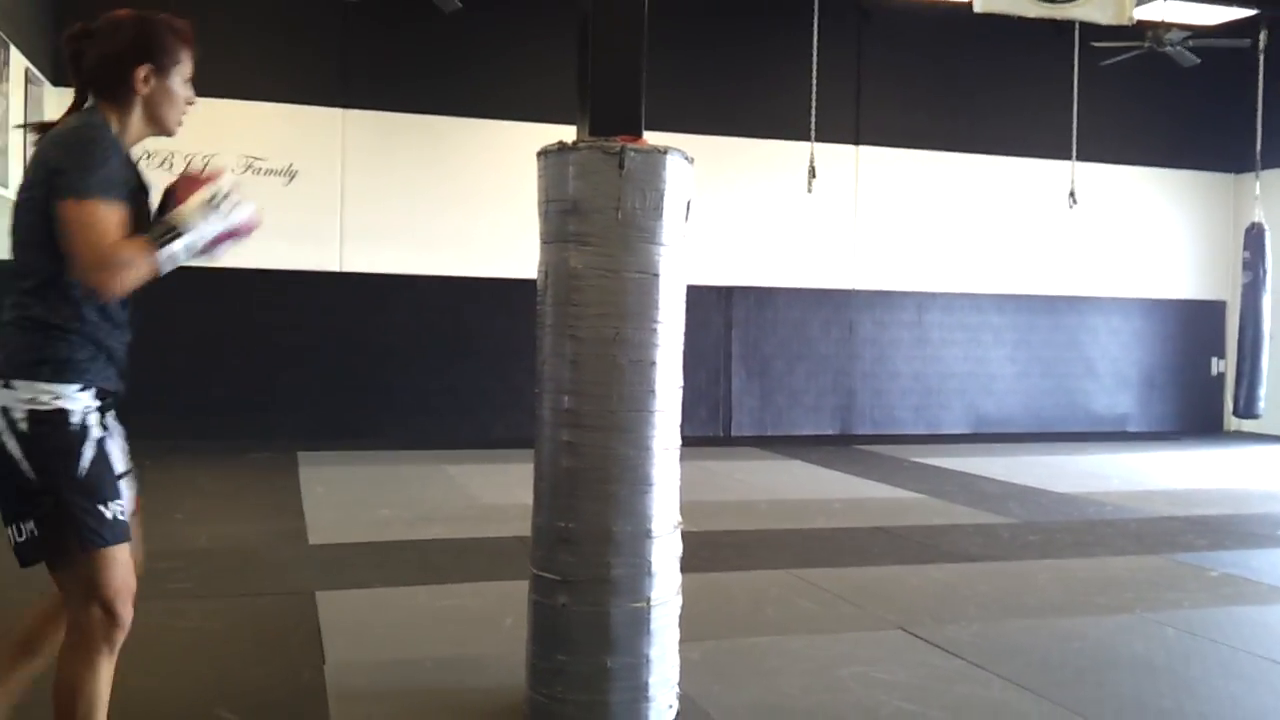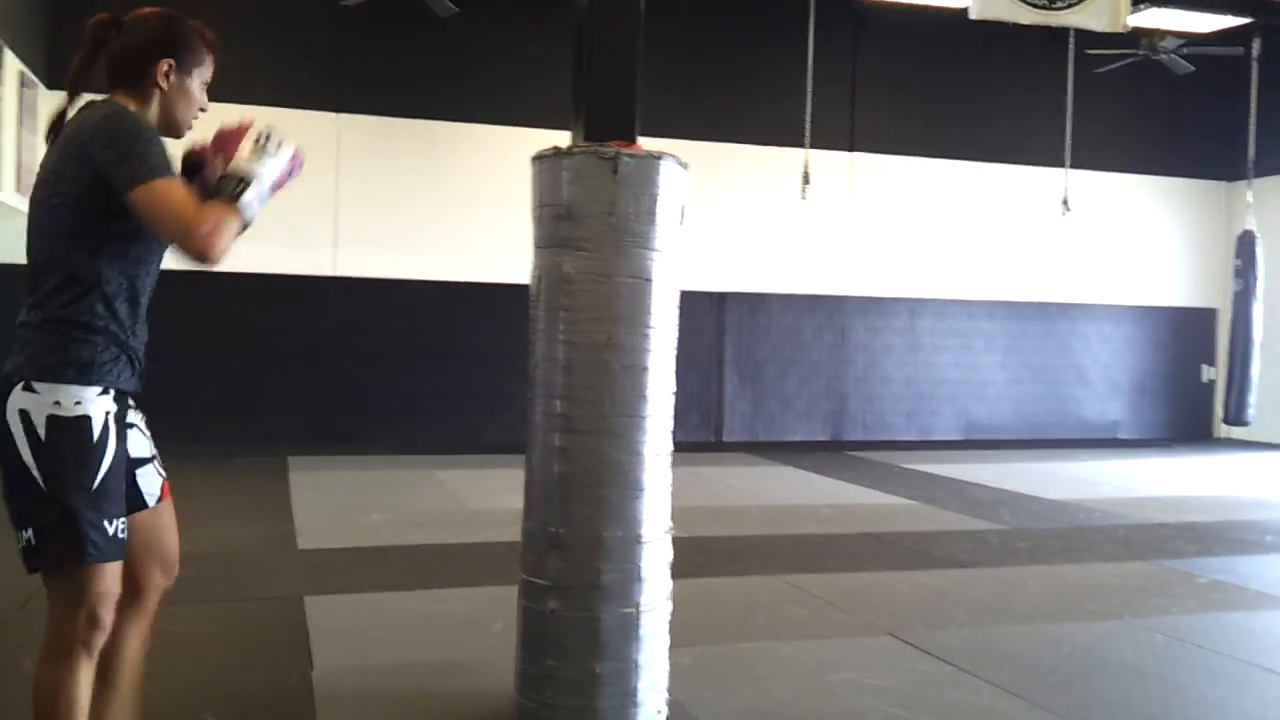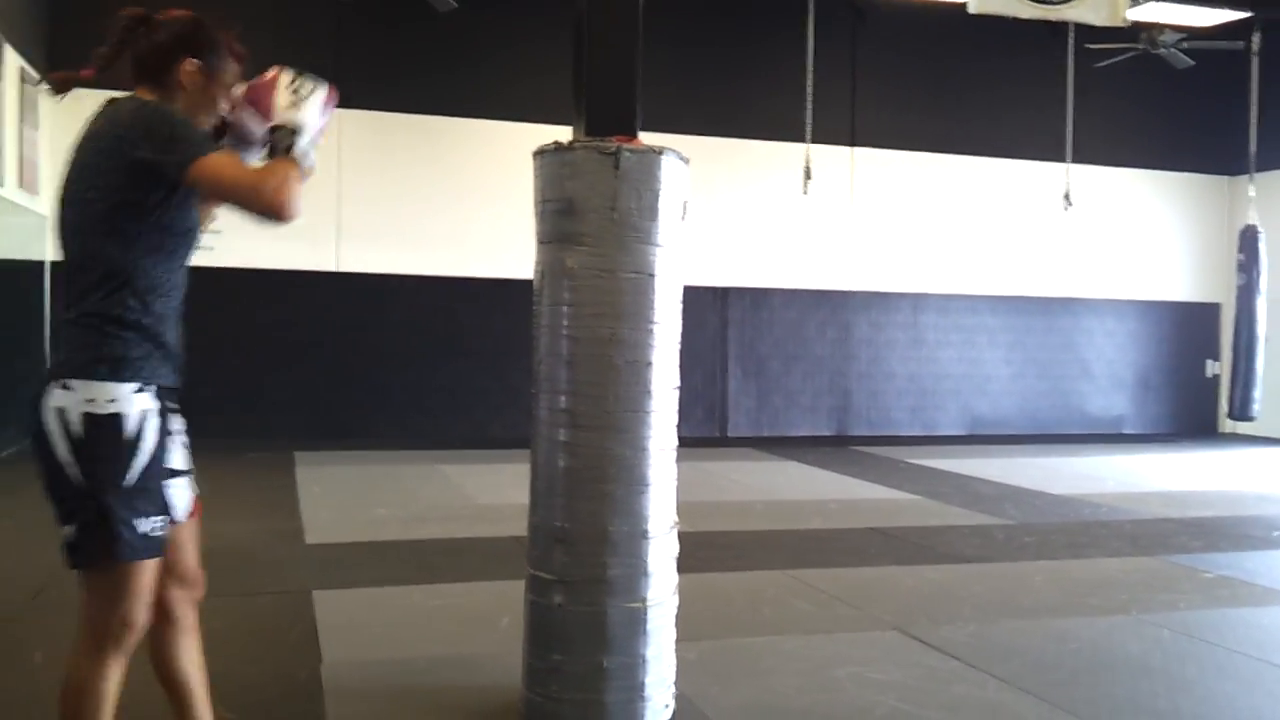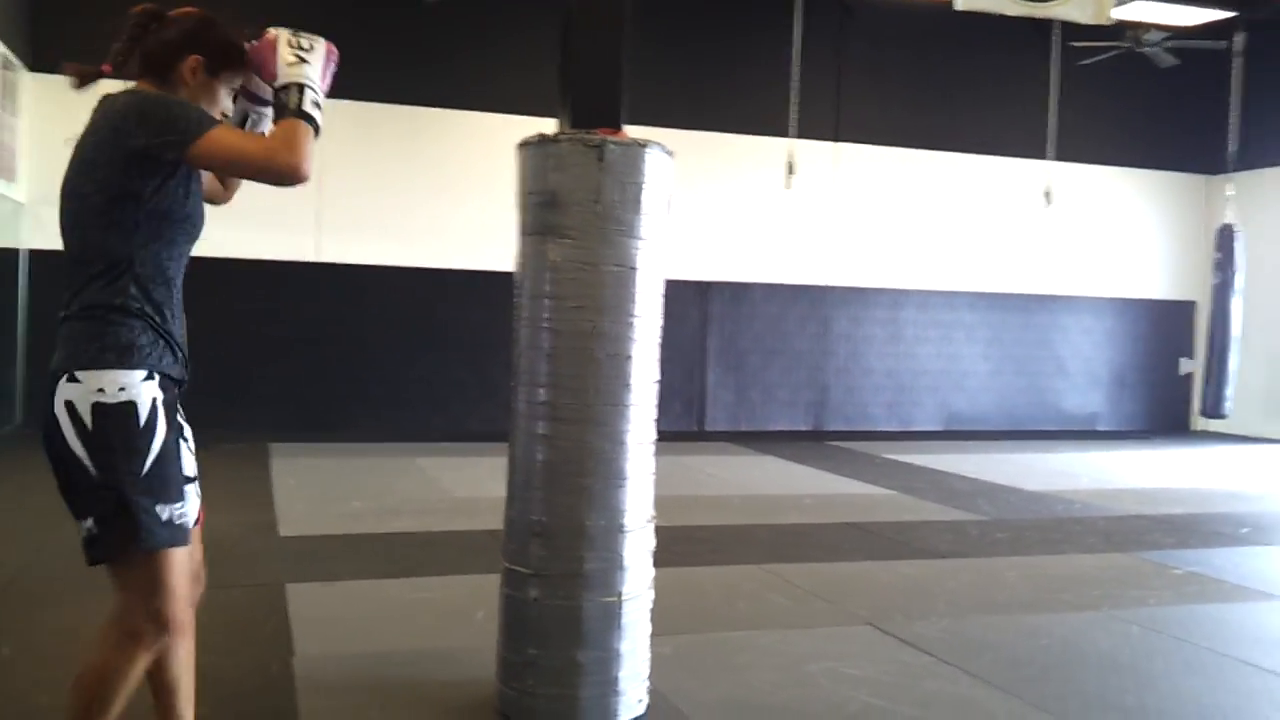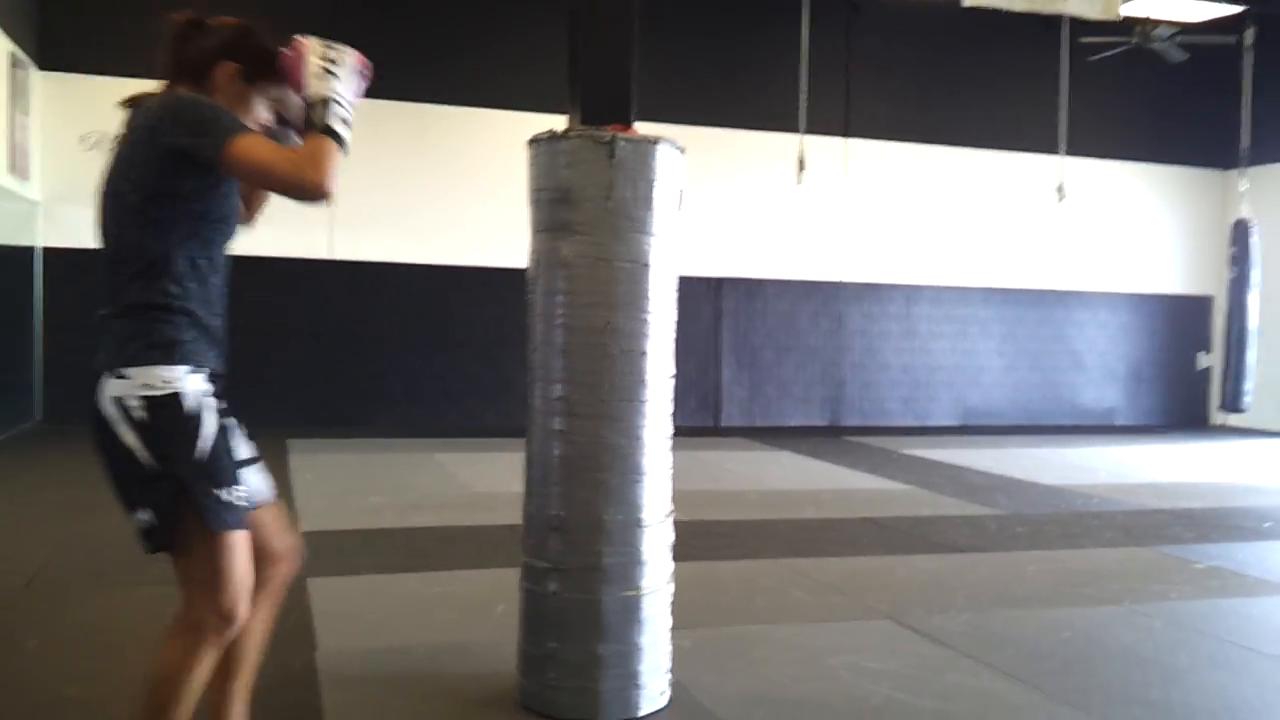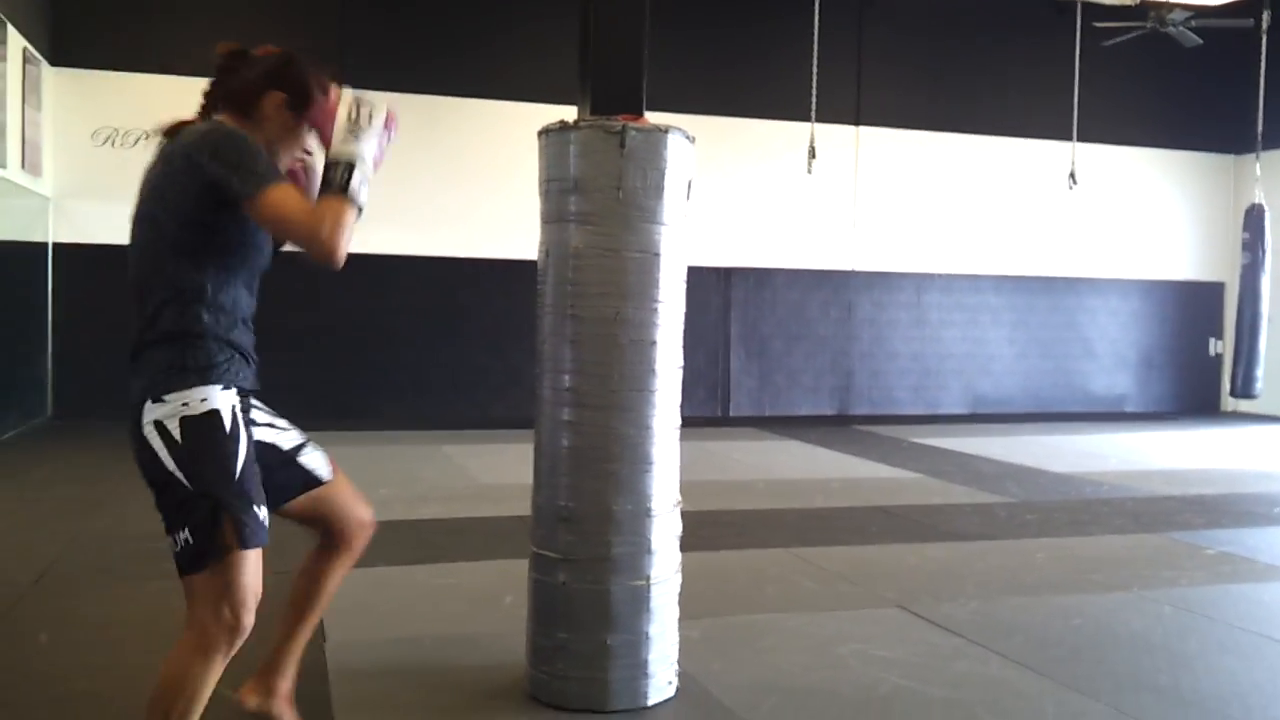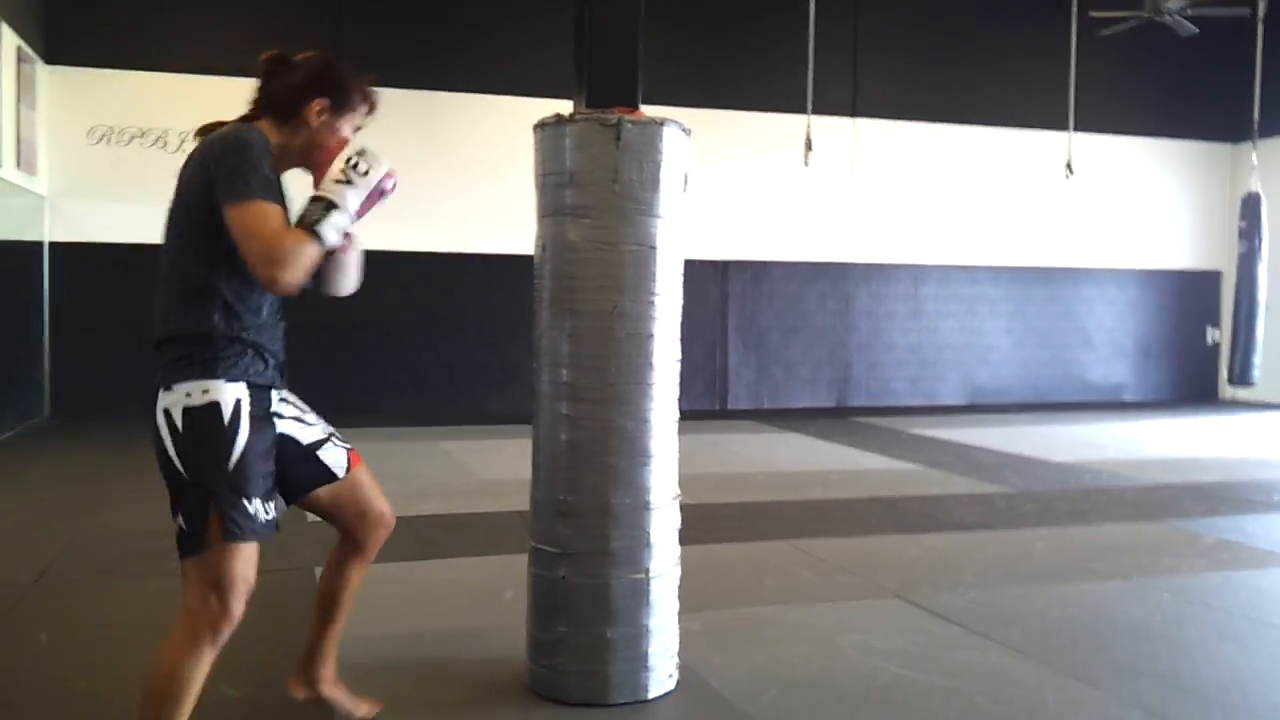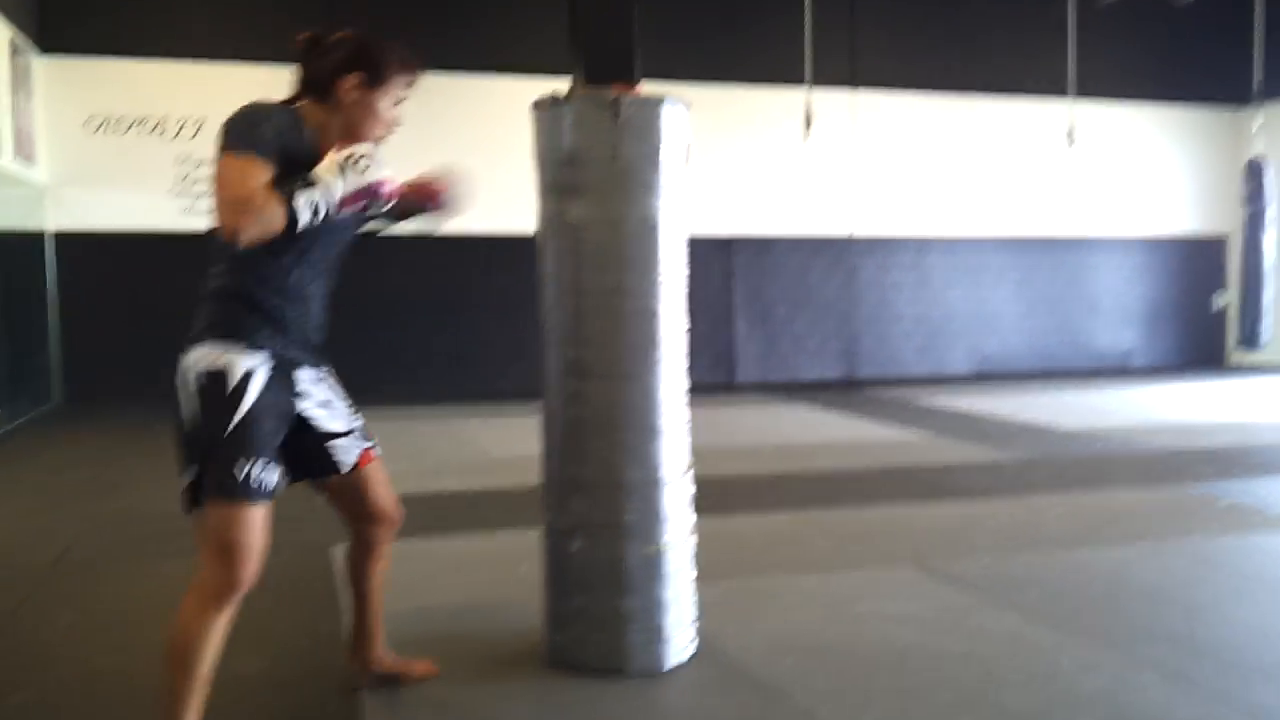
dt=0.1s
person 1, frame 1
left shoulder: (107, 149)
right shoulder: (88, 147)
right elbow: (107, 275)
left wrist: (177, 216)
right wrist: (201, 220)
left hip: (77, 397)
left knee: (88, 603)
right knee: (106, 610)
person 1, frame 2
left shoulder: (98, 135)
right shoulder: (116, 130)
left elbow: (160, 226)
right elbow: (207, 242)
left wrist: (209, 178)
right wrist: (252, 177)
left hip: (100, 394)
right hip: (68, 399)
left knee: (156, 565)
right knee: (83, 623)
person 1, frame 3
left shoulder: (125, 130)
right shoulder: (150, 123)
left elbow: (186, 212)
right elbow: (277, 201)
left wrist: (250, 133)
right wrist: (295, 126)
left hip: (140, 392)
right hip: (106, 397)
left knee: (178, 586)
right knee: (117, 622)
person 1, frame 4
left shoulder: (131, 130)
right shoulder: (148, 110)
left elbow: (216, 187)
right elbow: (288, 165)
left wrist: (258, 101)
right wrist: (300, 88)
left hip: (138, 386)
right hip: (111, 389)
left knee: (177, 599)
right knee: (154, 616)
person 1, frame 5
left shoulder: (167, 133)
right shoulder: (182, 113)
left elbow: (243, 205)
right elbow: (314, 180)
left wrist: (295, 112)
right wrist: (333, 100)
left hip: (181, 383)
right hip: (158, 384)
left knee: (275, 559)
right knee: (221, 603)
person 1, frame 6
left shoulder: (198, 155)
right shoulder: (223, 145)
right elbow: (331, 244)
left wrist: (301, 171)
right wrist: (358, 156)
left hip: (233, 399)
right hip: (196, 405)
left knee: (353, 523)
right knee: (226, 618)
person 1, frame 7
left shoulder: (247, 160)
right shoulder: (236, 151)
right elbow: (278, 269)
left wrist: (329, 210)
right wrist: (341, 201)
left hip: (259, 391)
right hip: (208, 395)
left knee: (372, 519)
right knee: (217, 607)
person 1, frame 8
left shoulder: (322, 147)
right shoulder: (264, 125)
left elbow: (365, 201)
right elbow: (237, 222)
left wrist: (404, 198)
right wrist: (335, 186)
left hip: (298, 369)
right hip: (234, 365)
left knee: (380, 514)
right knee: (230, 572)
left ankle: (370, 652)
